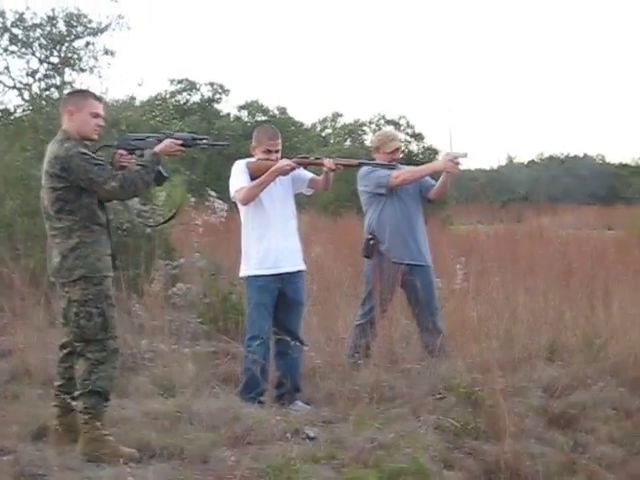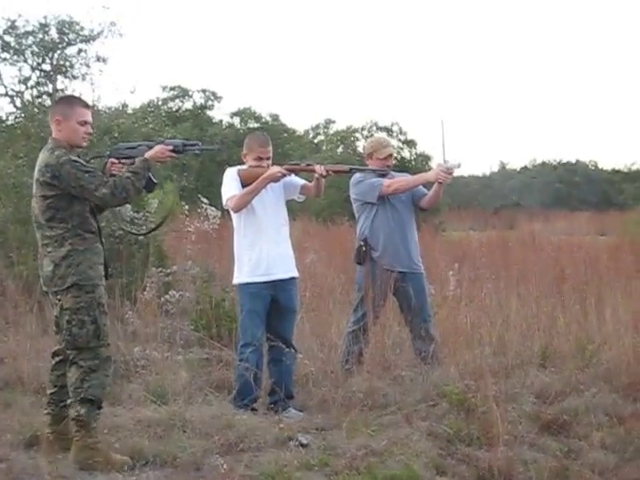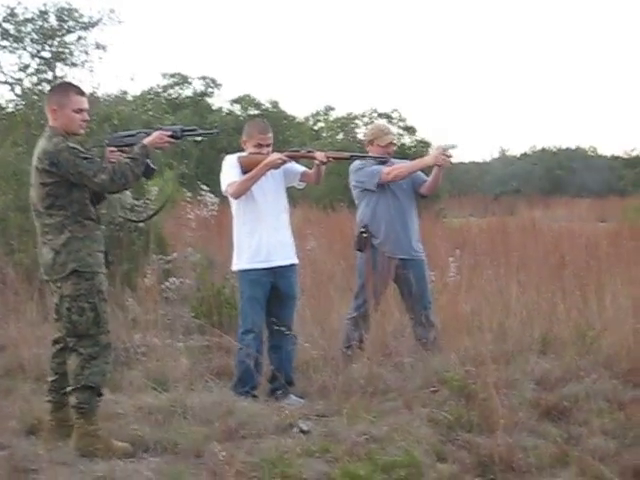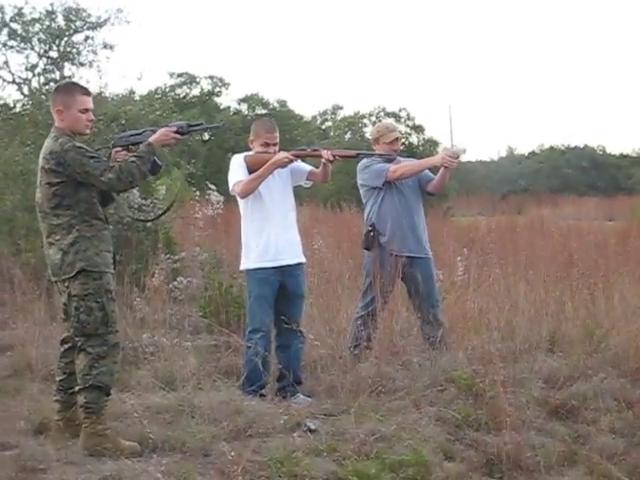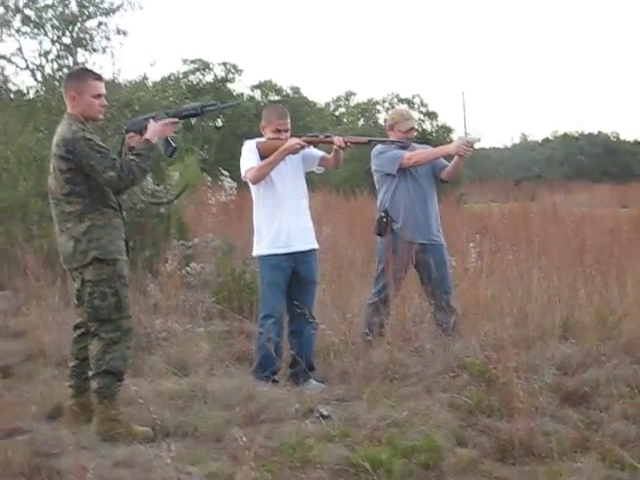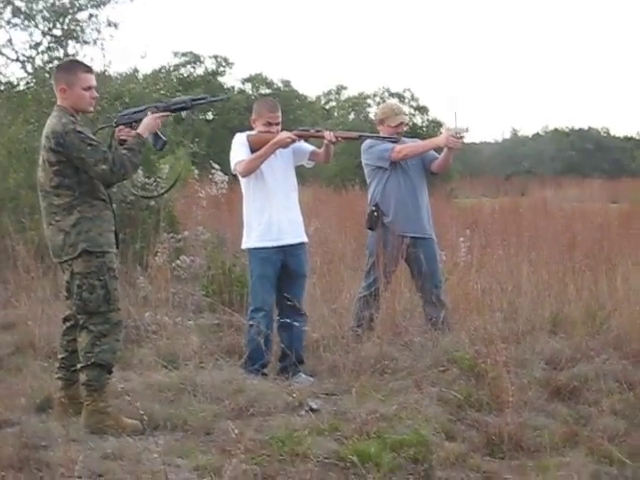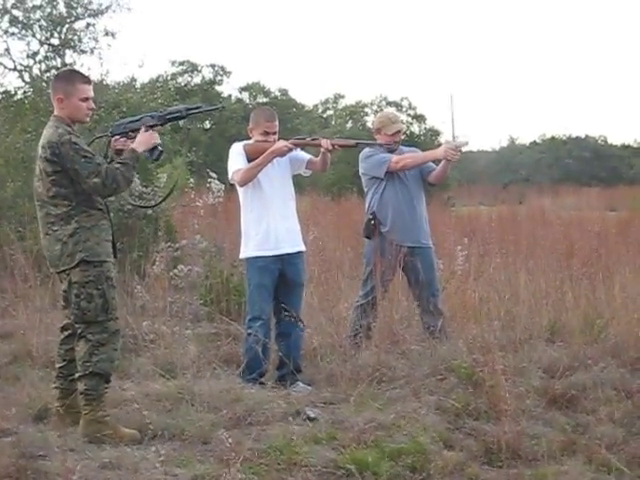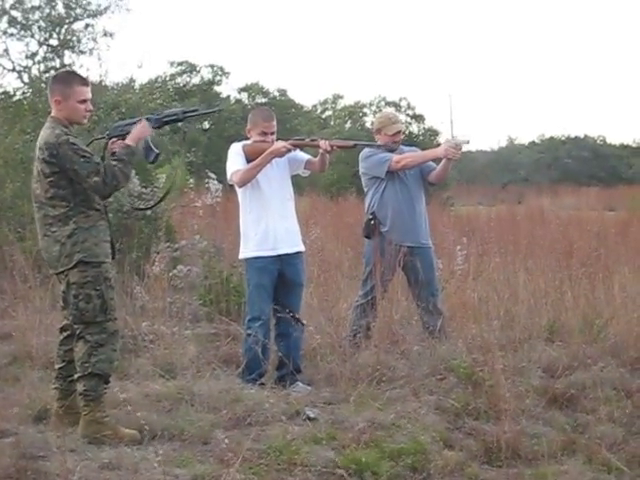
dt=0.2s
person 1, frame 1
left shoulder: (62, 151)
right shoulder: (70, 154)
left elbow: (100, 191)
right elbow: (121, 188)
left wrist: (117, 167)
right wrist: (156, 155)
left hip: (72, 263)
right hip: (85, 264)
left knee: (76, 342)
right knee: (100, 346)
left ankle: (66, 422)
right ankle: (93, 436)
person 1, frame 2
left shoulder: (54, 160)
right shoulder: (61, 161)
left elbow: (91, 204)
right elbow: (113, 195)
left wrist: (108, 175)
right wrist: (146, 161)
left hip: (65, 271)
right hip: (77, 271)
left knee: (68, 351)
right knee: (92, 354)
left ankle: (57, 431)
right ankle: (85, 443)
person 1, frame 3
left shoulder: (52, 148)
right shoulder: (59, 149)
left elbow: (90, 191)
right elbow: (112, 181)
left wrist: (107, 164)
right wrist: (145, 147)
left hip: (64, 259)
right hip: (77, 260)
left knee: (69, 338)
right knee: (92, 341)
left ankle: (58, 418)
right ankle: (86, 430)
person 1, frame 4
left shoulder: (59, 148)
right shoulder: (65, 149)
left elbow: (97, 196)
right elbow: (119, 179)
left wrist: (113, 165)
right wrist: (151, 145)
left hip: (71, 260)
right hip: (84, 259)
left knee: (77, 338)
right knee: (101, 341)
left ankle: (66, 418)
right ankle: (94, 430)
person 1, frame 5
left shoulder: (70, 135)
right shoulder: (76, 137)
left elbow: (108, 183)
right elbow: (121, 177)
left wrist: (131, 151)
right wrist: (149, 142)
left hip: (84, 246)
right hip: (98, 247)
left knee: (90, 324)
right knee: (113, 327)
left ankle: (80, 404)
right ankle: (107, 416)
person 1, frame 6
left shoulder: (61, 127)
right shoulder: (66, 129)
left elbow: (98, 173)
right elbow: (112, 170)
left wrist: (120, 145)
right wrist: (141, 135)
left hip: (75, 238)
right hip: (87, 239)
left knee: (80, 317)
right knee: (103, 320)
left ankle: (68, 397)
right ankle: (95, 408)
person 1, frame 7
left shoulder: (57, 137)
right shoulder: (63, 139)
left elbow: (92, 183)
right elbow: (105, 184)
left wrist: (115, 156)
right wrist: (135, 150)
left hip: (73, 248)
right hip: (84, 248)
left knee: (77, 326)
right knee: (100, 329)
left ankle: (66, 406)
right ankle: (93, 417)
person 1, frame 8
left shoulder: (55, 138)
right shoulder: (60, 140)
left elbow: (90, 183)
right elbow: (104, 182)
left wrist: (111, 156)
right wrist: (130, 145)
left hip: (71, 249)
right hip: (83, 249)
left knee: (76, 327)
right knee: (99, 329)
left ankle: (65, 407)
right ankle: (93, 418)
person 2, frame 1
left shoulder: (288, 170)
right shoulder: (242, 168)
left elbow: (321, 186)
right elbow: (243, 197)
left wrist: (327, 172)
right wrist: (273, 172)
left hip: (292, 266)
right hip: (260, 268)
left knee: (290, 335)
right knee: (258, 336)
left ankle: (287, 394)
right ankle: (250, 398)
person 2, frame 2
left shoulder: (280, 176)
right shoulder: (234, 175)
left elbow: (313, 192)
right elbow: (235, 204)
left wrist: (319, 178)
right wrist: (265, 178)
left hip: (285, 273)
right hip: (252, 275)
left knee: (283, 342)
right knee: (251, 343)
left ankle: (280, 401)
right ankle: (244, 405)
person 2, frame 3
left shoulder: (280, 164)
right shoulder: (233, 162)
left elbow: (313, 179)
right elbow: (234, 191)
left wrist: (319, 165)
right wrist: (264, 166)
left hip: (284, 260)
right hip: (252, 262)
left knee: (283, 329)
right knee: (251, 330)
left ankle: (281, 388)
right ankle: (244, 392)
person 2, frame 4
left shoulder: (287, 162)
right shoulder: (240, 161)
left elbow: (320, 178)
right elbow: (241, 191)
left wrist: (326, 164)
right wrist: (271, 165)
left hip: (292, 258)
right hip: (260, 261)
left knee: (291, 328)
right knee: (259, 329)
left ankle: (289, 387)
right ankle: (252, 391)
person 2, frame 5
left shoulder: (299, 149)
right shoulder: (252, 148)
left elbow: (332, 164)
right elbow: (254, 177)
left wrist: (338, 149)
right wrist: (283, 151)
left hip: (304, 245)
right hip: (272, 247)
left knee: (304, 314)
right knee: (272, 315)
left ankle: (302, 373)
right ankle: (265, 377)
person 2, frame 6
left shoulder: (289, 142)
right shoulder: (242, 140)
left elbow: (322, 158)
right elbow: (243, 169)
left wrist: (328, 144)
right wrist: (274, 143)
left hip: (294, 238)
right hip: (262, 240)
left knee: (293, 308)
right knee: (261, 309)
left ankle: (291, 366)
right ankle: (254, 370)
person 2, frame 7
left shoulder: (286, 151)
right shoulder: (240, 150)
left elbow: (319, 167)
right elbow: (241, 179)
left wrist: (325, 152)
right wrist: (271, 153)
left hip: (292, 247)
right hip: (260, 250)
left knee: (291, 317)
right knee: (259, 317)
left ankle: (289, 375)
right ankle: (252, 379)
person 2, frame 8
left shoulder: (285, 152)
right shoulder: (238, 150)
left elbow: (318, 168)
right elbow: (239, 180)
left wrist: (324, 153)
right wrist: (269, 154)
left hip: (291, 247)
right hip: (259, 250)
left knee: (291, 317)
right knee: (259, 318)
left ankle: (288, 376)
right ankle: (252, 380)
person 3, frame 1
left shoulder: (413, 172)
right shoulder: (368, 174)
left elbow: (434, 194)
right elbow: (398, 179)
left wrist: (447, 174)
right wrist: (436, 165)
left hip: (417, 256)
right hip: (383, 256)
left knee: (429, 311)
right knee: (370, 312)
right ankle: (355, 361)
person 3, frame 2
left shoulder: (405, 179)
right shoulder: (360, 181)
left elbow: (427, 202)
right elbow: (390, 188)
left wrist: (439, 183)
right wrist: (428, 176)
left hip: (409, 263)
right hip: (375, 262)
left knee: (421, 318)
right knee: (362, 319)
left ankle: (431, 367)
right ankle: (348, 368)
person 3, frame 3
left shoulder: (405, 166)
right shoulder: (359, 168)
left elbow: (426, 189)
right elbow: (390, 175)
left wrist: (438, 168)
right wrist: (427, 160)
left hip: (410, 249)
right hip: (376, 249)
left knee: (422, 305)
right knee: (363, 306)
right ankle: (349, 355)
person 3, frame 4
left shoulder: (412, 164)
right shoulder: (367, 167)
left elbow: (434, 187)
right elbow: (395, 173)
left wrist: (445, 168)
right wrist: (434, 160)
left hip: (417, 248)
right hip: (383, 247)
left knee: (429, 303)
right knee: (371, 304)
left ankle: (440, 352)
right ankle: (356, 353)
person 3, frame 5
left shoulder: (426, 151)
right shoulder: (380, 153)
left elbow: (447, 174)
right elbow: (410, 160)
left wrist: (459, 156)
right wrist: (448, 148)
left hip: (430, 234)
right hip: (396, 234)
left knee: (442, 290)
right knee: (383, 290)
left ankle: (452, 338)
right ankle: (370, 340)
person 3, frame 6
left shoulder: (416, 144)
right shoulder: (371, 147)
left elbow: (437, 167)
right elbow: (400, 153)
left wrist: (449, 149)
right wrist: (438, 141)
left hip: (421, 228)
right hip: (387, 228)
left knee: (432, 284)
right knee: (374, 284)
left ankle: (442, 333)
right ankle: (359, 334)
person 3, frame 7
left shoulder: (413, 153)
right shoulder: (369, 156)
left elbow: (434, 178)
right elbow: (398, 164)
left wrist: (447, 160)
right wrist: (436, 153)
left hip: (418, 237)
right hip: (384, 237)
left knee: (429, 293)
right knee: (371, 293)
left ankle: (440, 341)
right ankle: (356, 342)
person 3, frame 8
left shoulder: (414, 152)
right shoulder: (369, 156)
left elbow: (435, 177)
right elbow: (399, 163)
left wrist: (448, 159)
right wrist: (437, 152)
left hip: (418, 237)
right hip: (384, 237)
left knee: (429, 293)
right knee: (370, 293)
right ankle: (356, 342)
